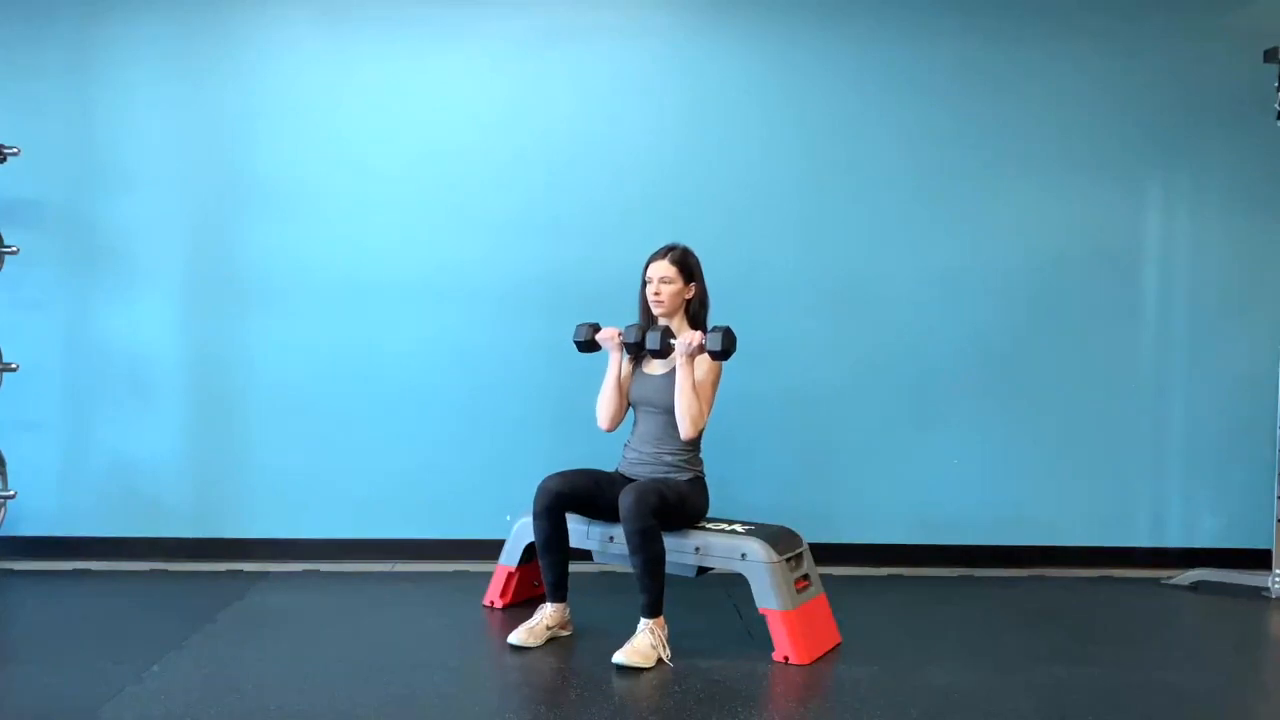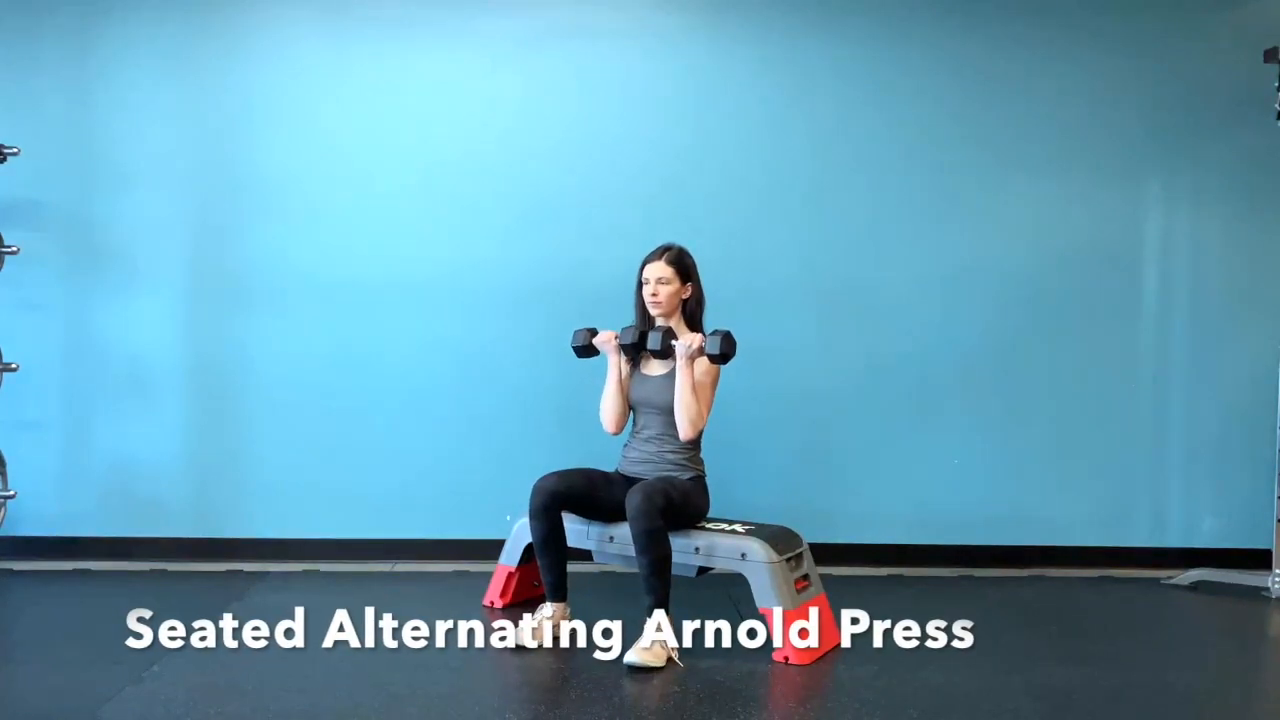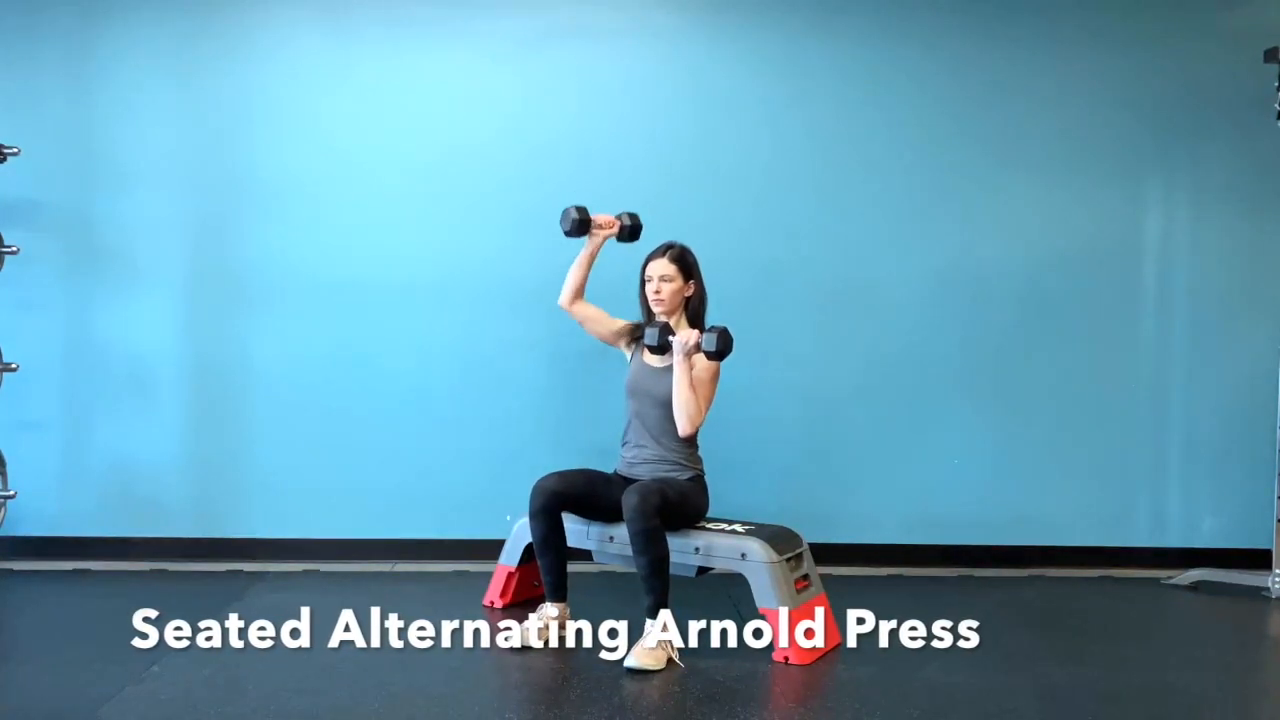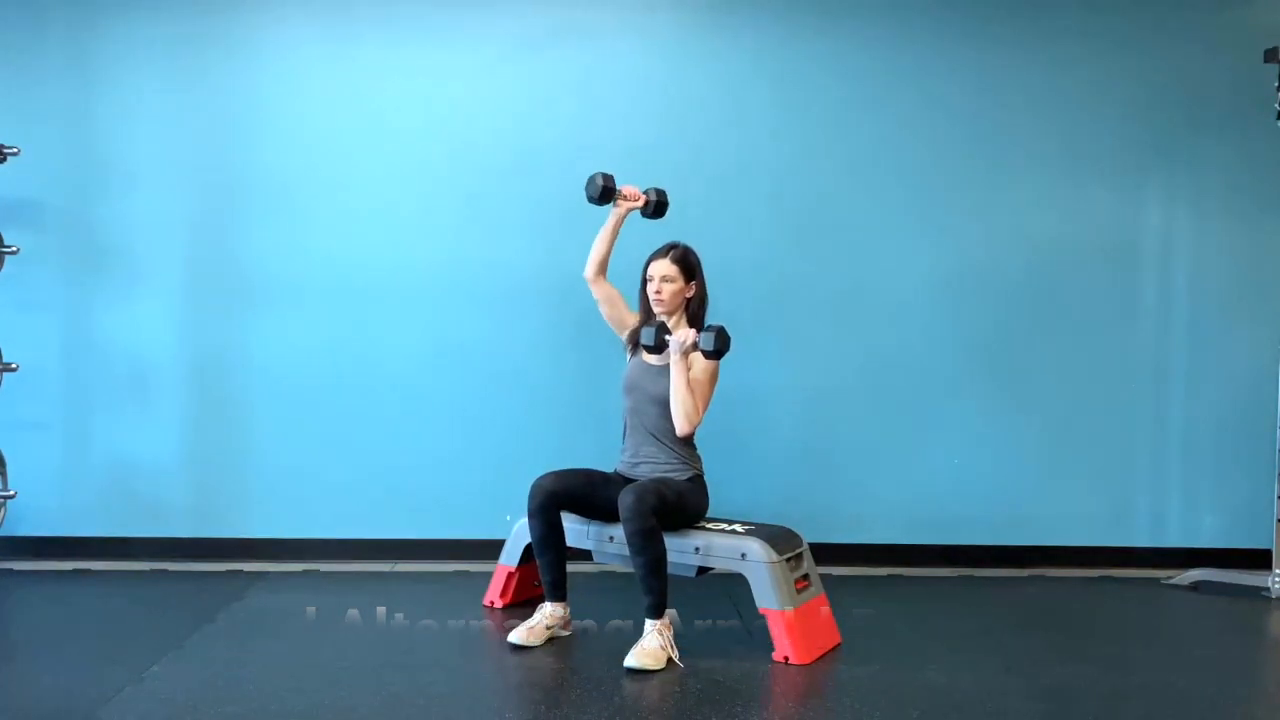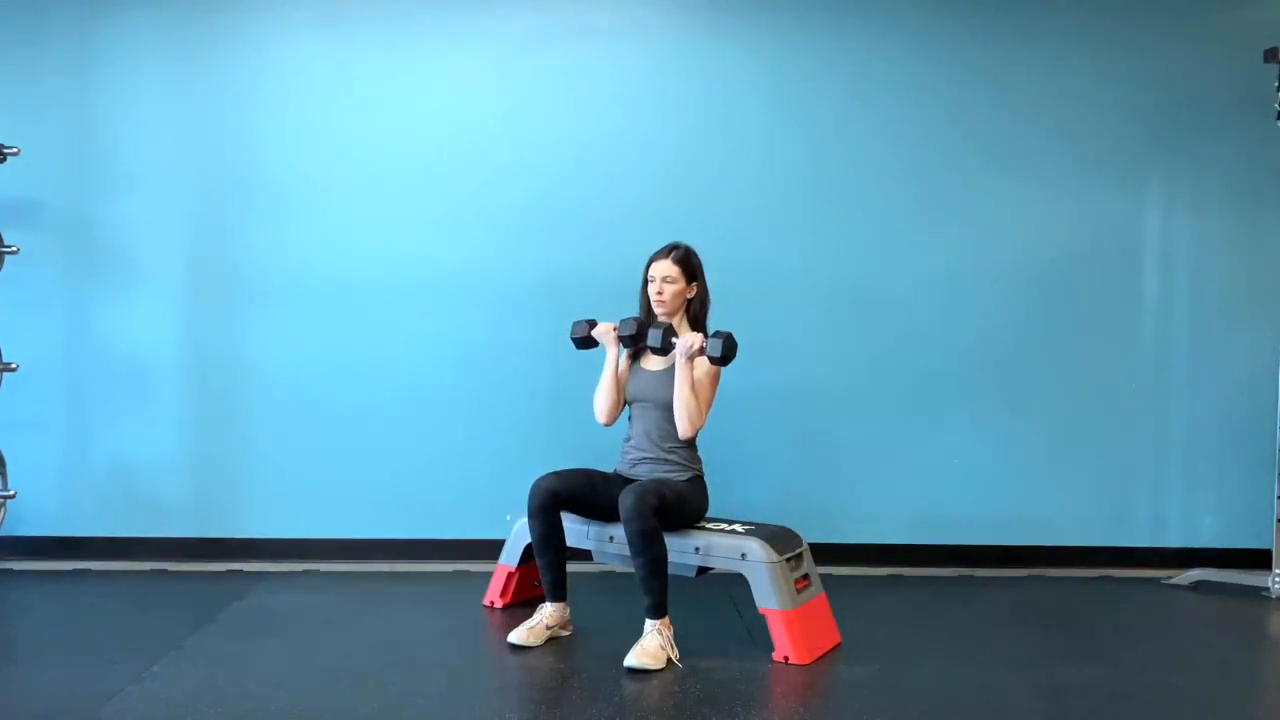
dt=1s
person 1, frame 1
left shoulder: (702, 353)
right shoulder: (639, 348)
left elbow: (689, 429)
right elbow: (607, 421)
left wrist: (684, 361)
right wrist: (615, 357)
left hip: (681, 486)
right hip: (627, 477)
left knee: (636, 501)
right knee: (551, 489)
left ankle: (652, 627)
right ankle: (556, 610)
person 1, frame 2
left shoulder: (702, 354)
right shoulder: (633, 348)
left elbow: (689, 429)
right elbow: (612, 424)
left wrist: (685, 363)
right wrist: (613, 361)
left hip: (682, 485)
right hip: (627, 478)
left knee: (643, 501)
right knee: (547, 490)
right ankle: (555, 608)
person 1, frame 3
left shoulder: (702, 352)
right shoulder: (635, 341)
left elbow: (687, 426)
right elbow: (570, 300)
left wrist: (683, 357)
right wrist: (595, 241)
left hip: (680, 487)
right hip: (626, 479)
left knee: (640, 503)
right knee: (547, 489)
left ankle: (658, 630)
right ankle: (555, 608)
person 1, frame 4
left shoulder: (701, 354)
right shoulder: (637, 337)
left elbow: (684, 426)
right elbow: (593, 276)
left wrist: (678, 357)
right wrist: (618, 215)
left hip: (679, 487)
right hip: (626, 479)
left knee: (636, 502)
right knee: (545, 490)
left ankle: (657, 628)
right ankle: (555, 610)
person 1, frame 5
left shoulder: (702, 353)
right shoulder: (638, 347)
left elbow: (688, 428)
right elbow: (605, 415)
left wrist: (683, 361)
right wrist: (611, 351)
left hip: (679, 486)
right hip: (626, 477)
left knee: (636, 502)
right knee: (545, 489)
left ankle: (658, 628)
right ankle: (555, 611)
